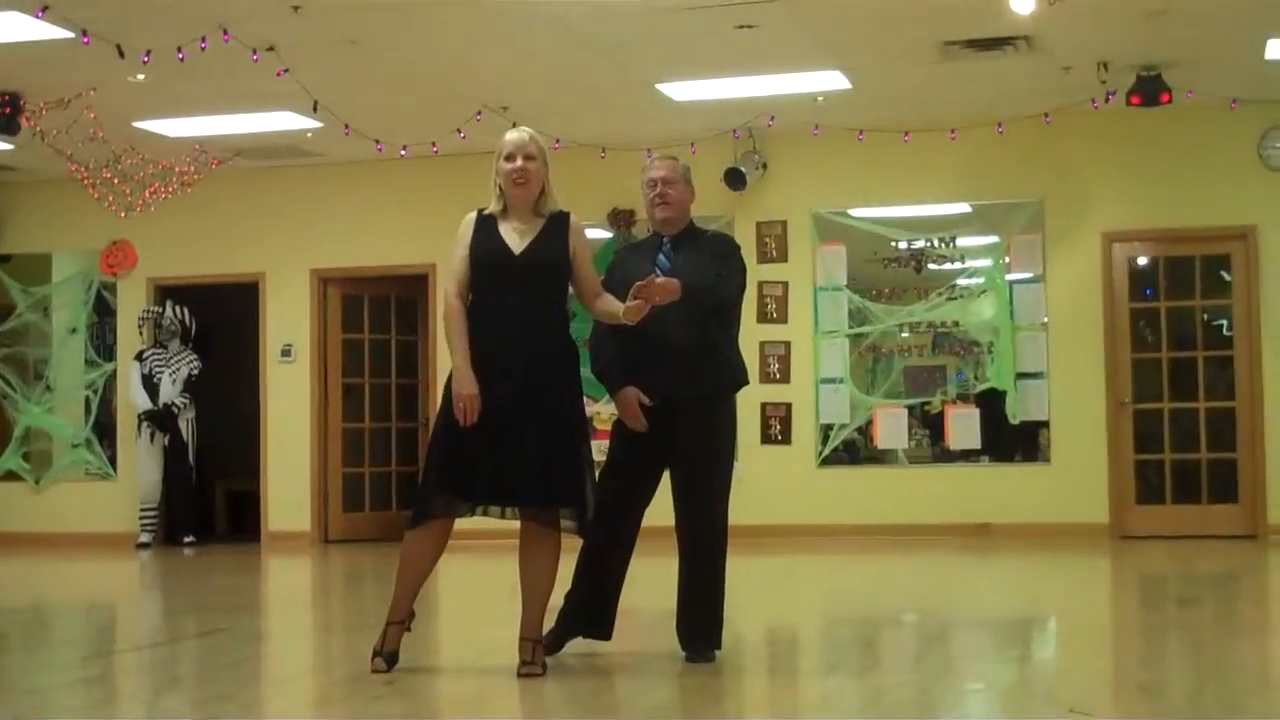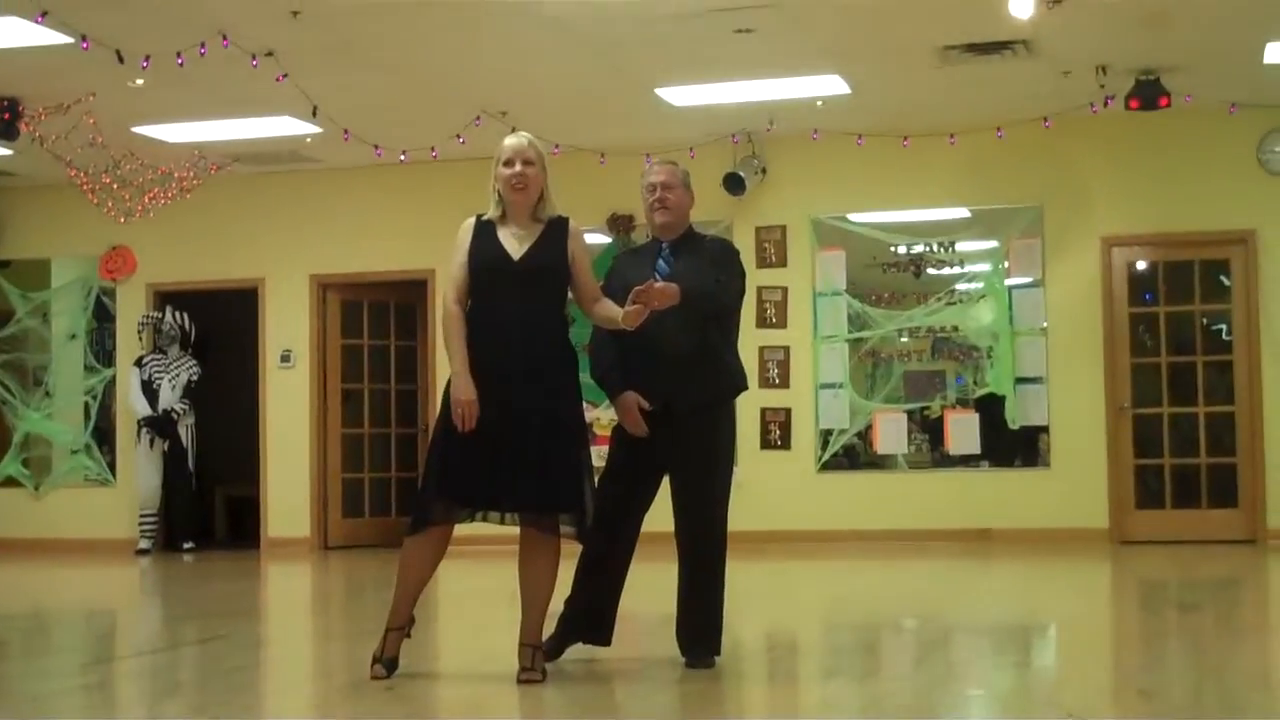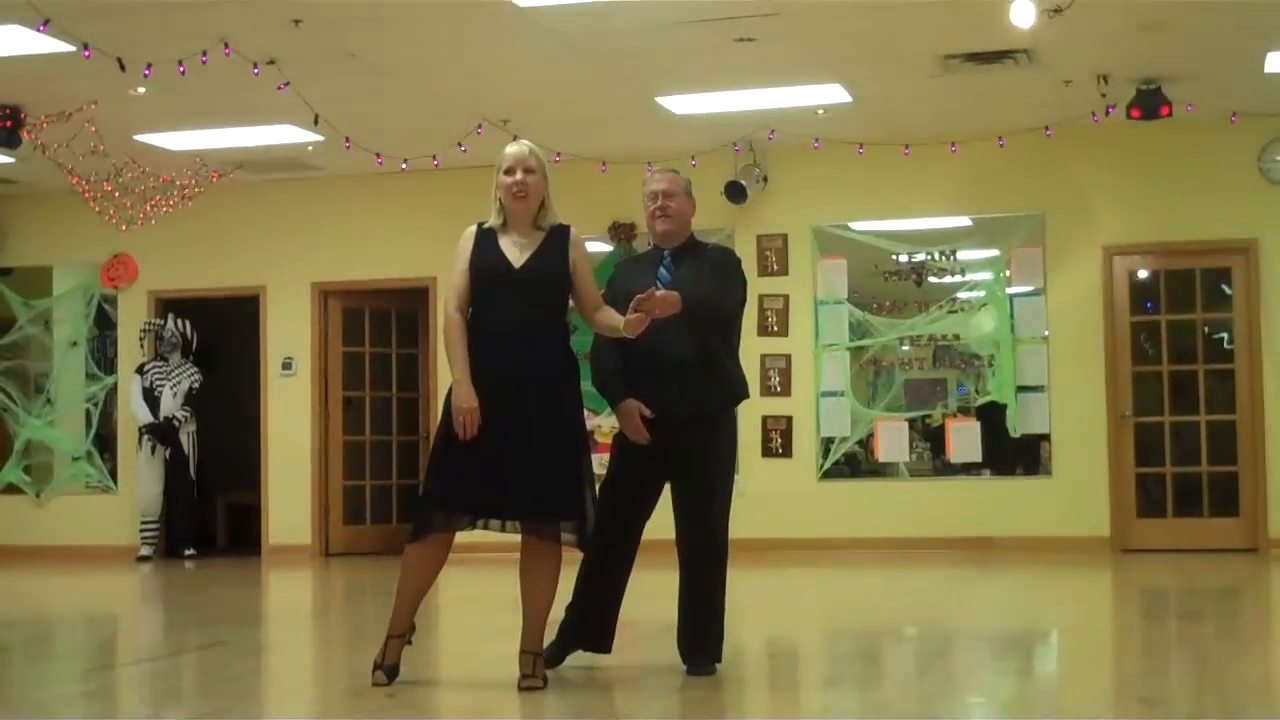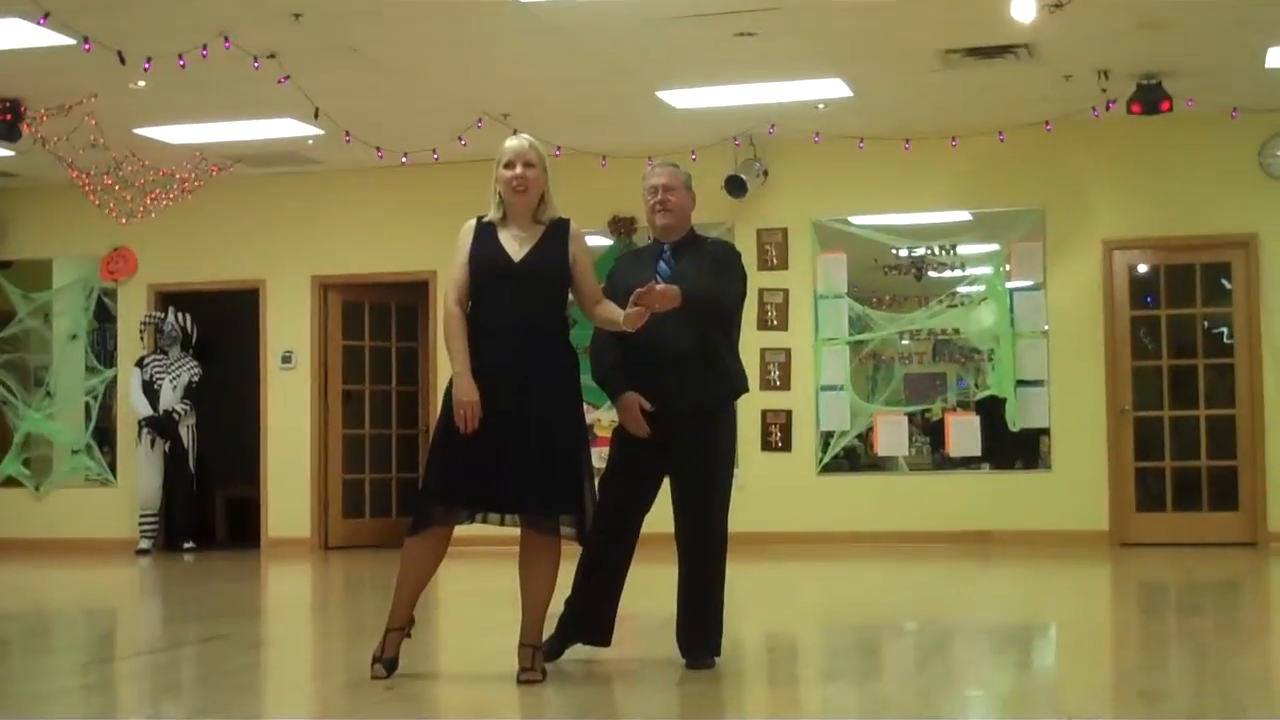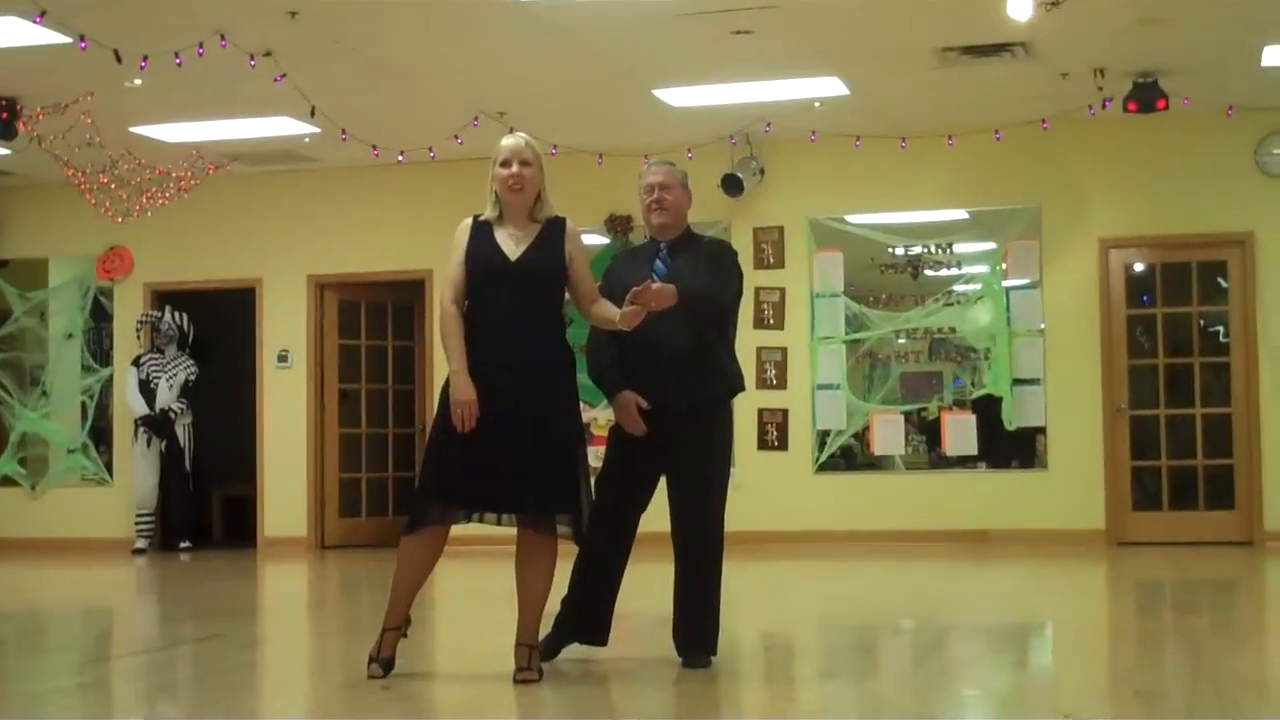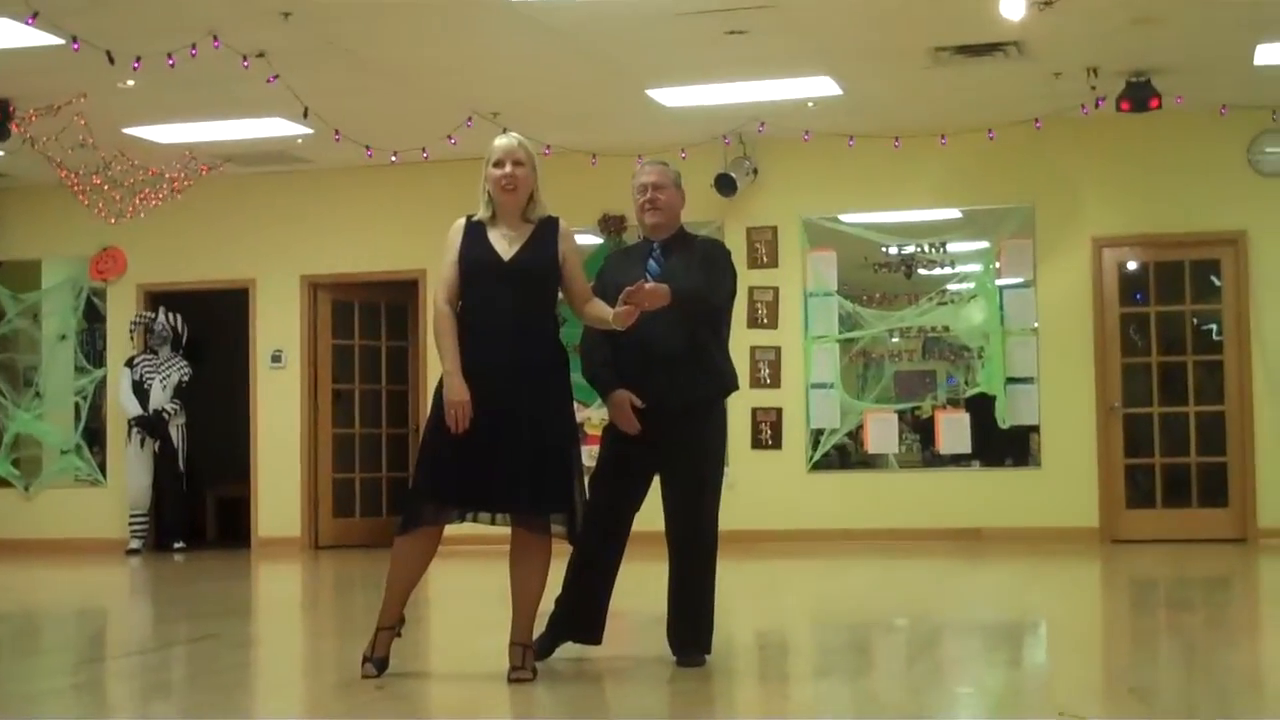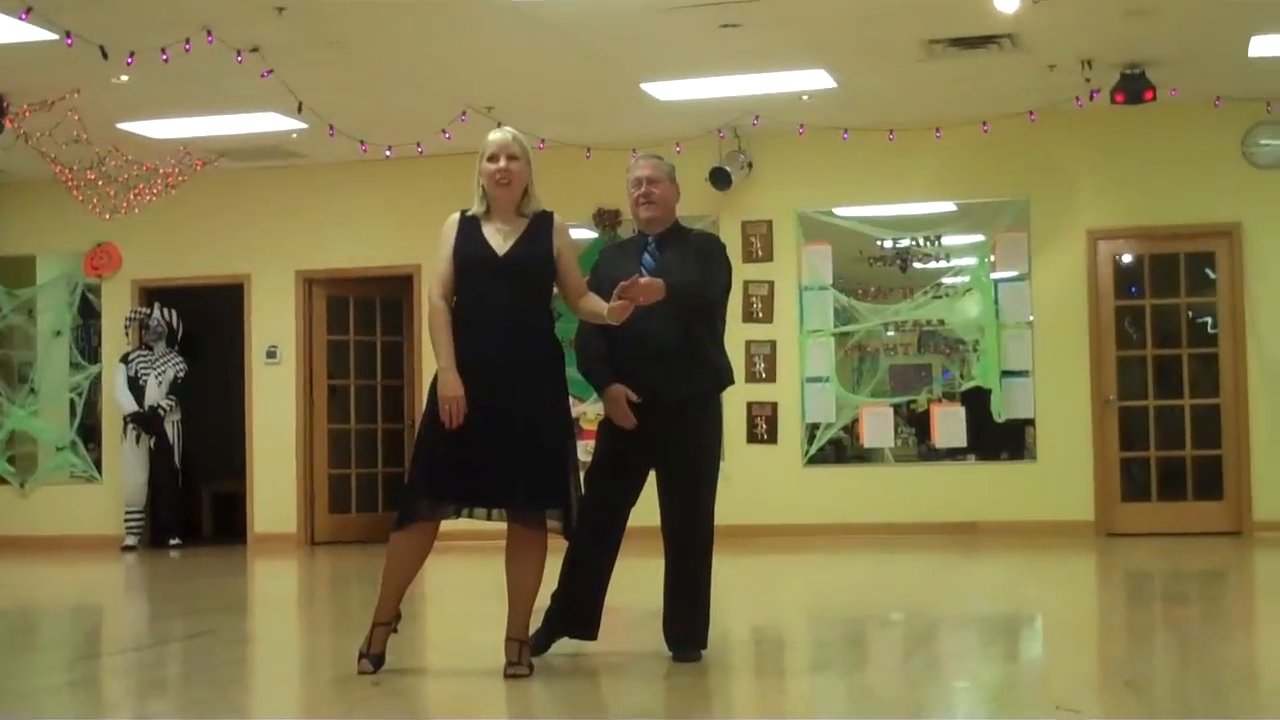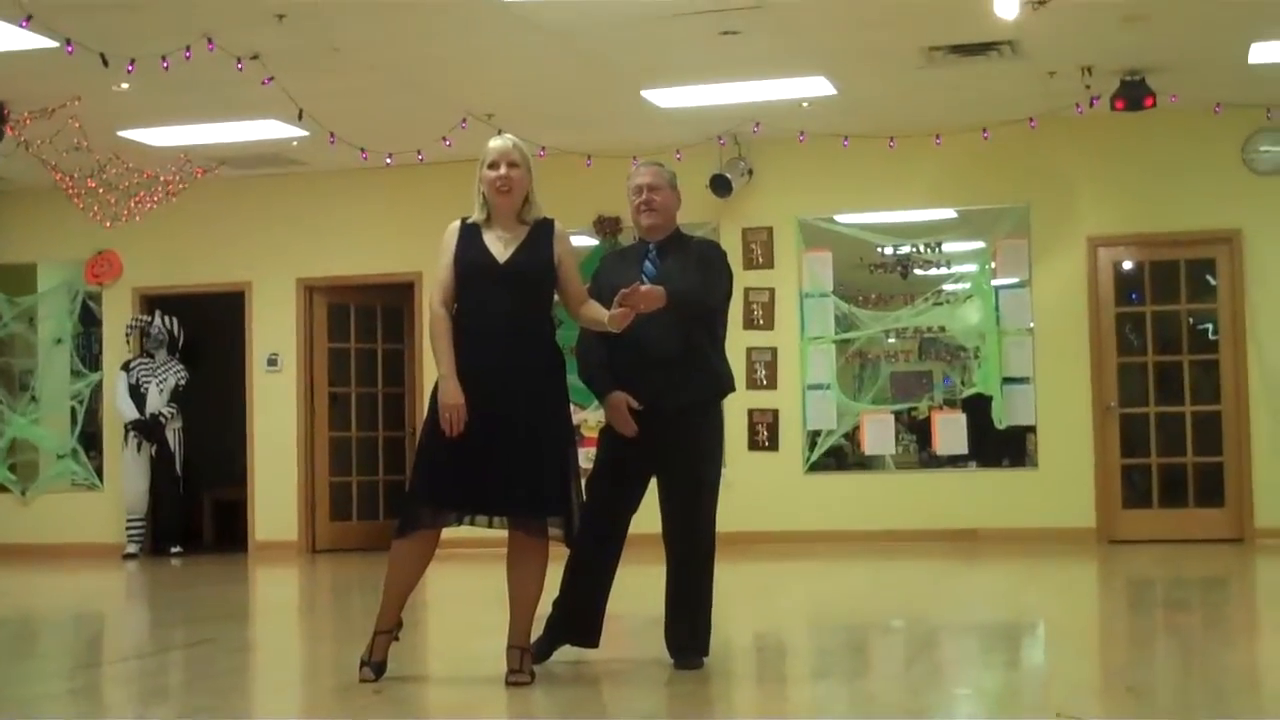
dt=0.1s
person 1, frame 1
left shoulder: (566, 228)
right shoulder: (475, 225)
left elbow: (592, 297)
right elbow: (454, 299)
left wrist: (627, 311)
right wrist: (462, 372)
left hip: (548, 378)
right hip: (482, 375)
left knee: (543, 508)
right knee: (440, 499)
left ankle: (531, 637)
right ankle: (396, 620)
person 1, frame 2
left shoulder: (566, 233)
right shoulder: (473, 230)
left elbow: (591, 302)
right elbow: (453, 304)
left wrist: (624, 316)
right wrist: (460, 377)
left hip: (547, 384)
right hip: (480, 382)
left knee: (543, 515)
right knee: (439, 505)
left ankle: (530, 644)
right ankle: (395, 627)
person 1, frame 3
left shoulder: (567, 241)
right shoulder: (474, 238)
left elbow: (592, 310)
right elbow: (454, 312)
left wrist: (625, 324)
right wrist: (462, 385)
left hip: (548, 392)
right hip: (481, 389)
left knee: (543, 522)
right knee: (440, 513)
left ankle: (530, 651)
right ankle: (396, 634)
person 1, frame 4
left shoulder: (567, 235)
right shoulder: (474, 232)
left elbow: (593, 304)
right elbow: (454, 306)
left wrist: (625, 319)
right wrist: (462, 378)
left hip: (548, 386)
right hip: (482, 382)
left knee: (543, 515)
right knee: (440, 506)
left ankle: (531, 645)
right ankle: (396, 627)
person 1, frame 5
left shoulder: (563, 233)
right shoulder: (470, 230)
left elbow: (589, 302)
right elbow: (450, 305)
left wrist: (622, 317)
right wrist: (459, 377)
left hip: (544, 385)
right hip: (478, 381)
left knee: (539, 514)
right knee: (436, 506)
left ankle: (527, 643)
right ankle: (392, 626)
person 1, frame 6
left shoulder: (556, 234)
right shoulder: (463, 231)
left elbow: (583, 302)
right elbow: (444, 304)
left wrist: (616, 317)
right wrist: (452, 377)
left hip: (538, 384)
right hip: (471, 382)
left knee: (533, 513)
right knee: (430, 504)
left ankle: (521, 643)
right ankle: (386, 626)
person 1, frame 7
left shoulder: (551, 228)
right shoulder: (458, 226)
left elbow: (578, 297)
right elbow: (438, 300)
left wrist: (612, 311)
right wrist: (447, 373)
left hip: (533, 380)
right hip: (467, 377)
left knee: (529, 508)
right knee: (425, 501)
left ankle: (518, 638)
right ankle: (382, 621)
person 1, frame 8
left shoulder: (551, 236)
right shoulder: (459, 233)
left elbow: (578, 304)
right elbow: (439, 307)
left wrist: (611, 318)
right wrist: (448, 380)
left hip: (534, 387)
right hip: (468, 385)
left knee: (530, 517)
right knee: (427, 509)
left ankle: (519, 646)
right ankle: (384, 630)
person 2, frame 1
left shoulder: (719, 249)
right shoulder: (626, 259)
left elbow: (725, 297)
right elbow: (603, 330)
left wrist: (679, 290)
right wrist: (618, 386)
left hip: (705, 406)
right hip: (640, 405)
left knee: (703, 522)
right knee: (611, 515)
left ankle: (700, 635)
right ankle: (577, 619)
person 2, frame 2
left shoulder: (719, 254)
right shoulder: (625, 265)
left elbow: (724, 303)
right elbow: (602, 335)
left wrist: (678, 295)
right wrist: (617, 390)
left hip: (705, 411)
right hip: (640, 410)
left knee: (702, 529)
right knee: (611, 521)
left ankle: (699, 640)
right ankle: (577, 625)
person 2, frame 3
left shoulder: (720, 263)
right shoulder: (627, 273)
left elbow: (726, 311)
right elbow: (604, 343)
left wrist: (679, 303)
right wrist: (619, 398)
left hip: (706, 419)
right hip: (641, 418)
left knee: (703, 536)
right knee: (612, 528)
left ankle: (700, 647)
right ankle: (577, 632)
person 2, frame 4
left shoulder: (720, 257)
right shoulder: (627, 267)
left elbow: (725, 305)
right elbow: (603, 336)
left wrist: (679, 297)
right wrist: (619, 391)
left hip: (706, 413)
right hip: (641, 411)
left knee: (703, 530)
right knee: (611, 522)
left ankle: (699, 641)
right ankle: (577, 625)
person 2, frame 5
left shoulder: (716, 255)
right shoulder: (623, 265)
left elbow: (721, 304)
right elbow: (600, 335)
left wrist: (675, 296)
right wrist: (616, 390)
left hip: (702, 412)
right hip: (637, 410)
left knee: (699, 529)
right knee: (608, 521)
left ankle: (696, 641)
right ankle: (574, 625)
person 2, frame 6
left shoulder: (710, 255)
right shoulder: (616, 265)
left elbow: (715, 303)
right elbow: (593, 334)
left wrist: (668, 296)
right wrist: (609, 389)
left hip: (696, 410)
right hip: (631, 410)
left knee: (693, 528)
right knee: (602, 520)
left ankle: (690, 639)
right ankle: (567, 624)
person 2, frame 7
left shoulder: (705, 249)
right shoulder: (611, 259)
left elbow: (710, 297)
right elbow: (588, 329)
left wrist: (663, 290)
right wrist: (605, 384)
left hip: (691, 405)
right hip: (626, 404)
left knee: (689, 523)
right knee: (597, 515)
left ankle: (686, 634)
right ankle: (563, 620)
person 2, frame 8
left shoulder: (705, 255)
right shoulder: (612, 266)
left elbow: (711, 303)
right elbow: (589, 336)
left wrist: (664, 297)
right wrist: (606, 391)
left hip: (692, 411)
right hip: (627, 412)
left knee: (691, 530)
right knee: (599, 523)
left ankle: (688, 642)
right ankle: (564, 627)
person 3, frame 1
left shoulder: (191, 360)
right shoulder: (143, 356)
left elbow: (190, 393)
right elbow: (135, 389)
left wrist: (170, 412)
right wrist: (150, 413)
left hip: (180, 423)
right hip: (150, 423)
left knee: (182, 476)
right knee: (149, 477)
left ankle: (185, 530)
right ankle: (146, 530)
person 3, frame 2
left shoulder: (190, 366)
right shoulder: (143, 362)
left elbow: (190, 398)
right elbow: (134, 394)
left wrist: (170, 418)
right wrist: (150, 418)
left hip: (179, 429)
right hip: (149, 429)
left knee: (181, 482)
right knee: (149, 482)
left ankle: (184, 536)
right ankle: (146, 536)
person 3, frame 3
left shoulder: (192, 373)
right shoulder: (144, 369)
left elbow: (191, 406)
right elbow: (136, 401)
left wrist: (171, 425)
right wrist: (151, 426)
left hip: (181, 436)
right hip: (151, 436)
left knee: (182, 489)
right knee: (150, 489)
left ankle: (185, 543)
right ankle: (147, 543)
person 3, frame 4
left shoulder: (192, 367)
right shoulder: (144, 362)
left elbow: (190, 399)
right elbow: (135, 394)
left wrist: (171, 419)
right wrist: (151, 419)
left hip: (181, 430)
right hip: (150, 429)
left knee: (182, 482)
right knee: (149, 483)
left ankle: (185, 536)
right ankle: (146, 536)
person 3, frame 5
left shoulder: (188, 366)
right shoulder: (141, 361)
left elbow: (186, 398)
right elbow: (131, 393)
left wrist: (167, 418)
right wrist: (147, 418)
left hip: (177, 429)
right hip: (146, 428)
left knee: (178, 482)
right knee: (145, 482)
left ankle: (181, 535)
right ankle: (142, 536)
person 3, frame 6
left shoulder: (182, 366)
right shoulder: (134, 362)
left elbow: (180, 399)
right elbow: (125, 394)
left wrist: (161, 418)
right wrist: (140, 418)
left hip: (171, 429)
right hip: (140, 429)
left knee: (172, 482)
right knee: (139, 483)
left ankle: (174, 536)
right ankle: (136, 536)
person 3, frame 7
left shoulder: (177, 362)
right shoulder: (129, 358)
left elbow: (175, 395)
right elbow: (120, 390)
left wrist: (156, 414)
right wrist: (136, 415)
left hip: (166, 426)
right hip: (135, 425)
left knee: (167, 479)
right knee: (134, 479)
left ankle: (170, 532)
right ankle: (132, 533)
person 3, frame 8
left shoulder: (178, 370)
right shoulder: (131, 366)
left elbow: (177, 402)
right elbow: (121, 398)
left wrist: (157, 422)
right wrist: (137, 422)
left hip: (167, 433)
right hip: (136, 433)
left knee: (169, 486)
right knee: (136, 487)
left ankle: (171, 541)
right ankle: (133, 540)
